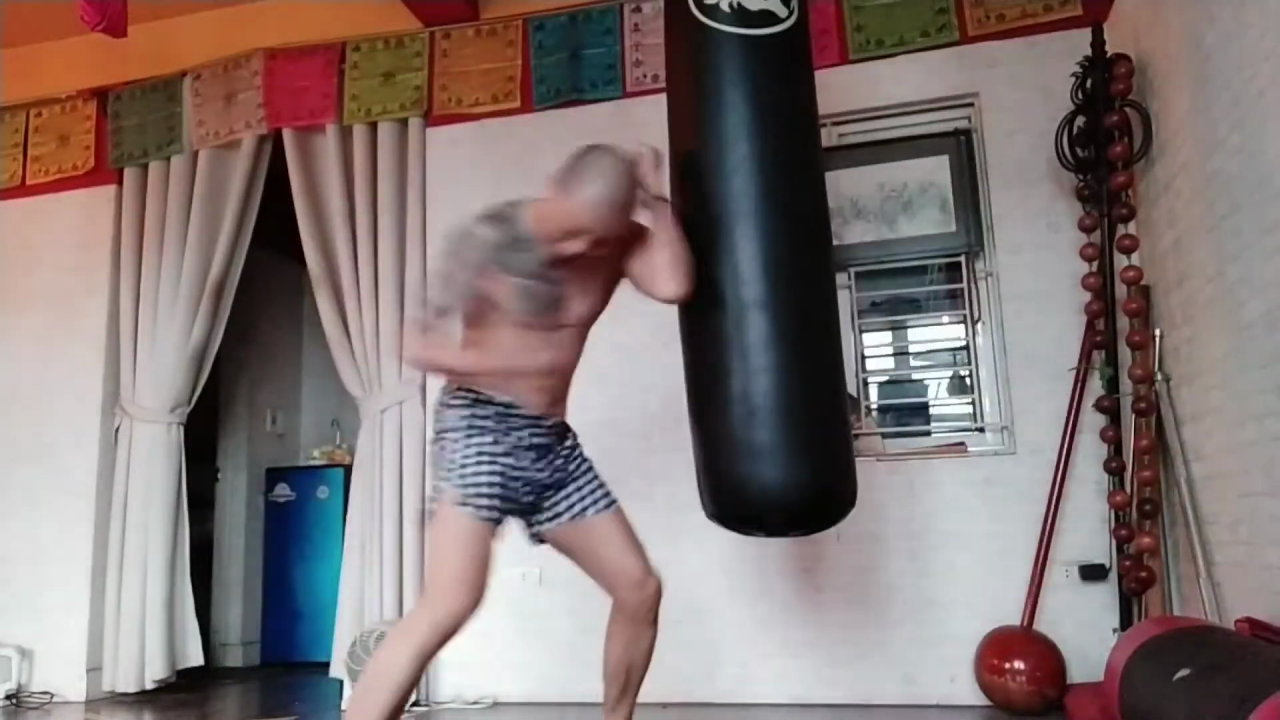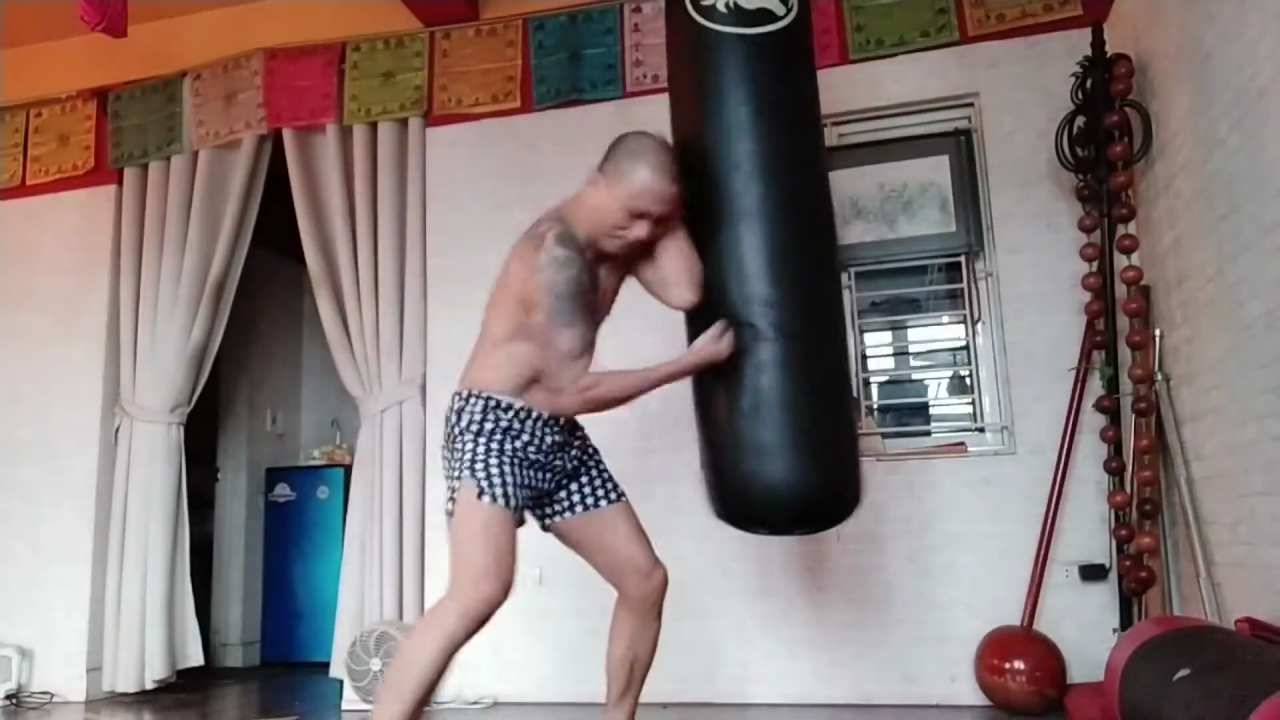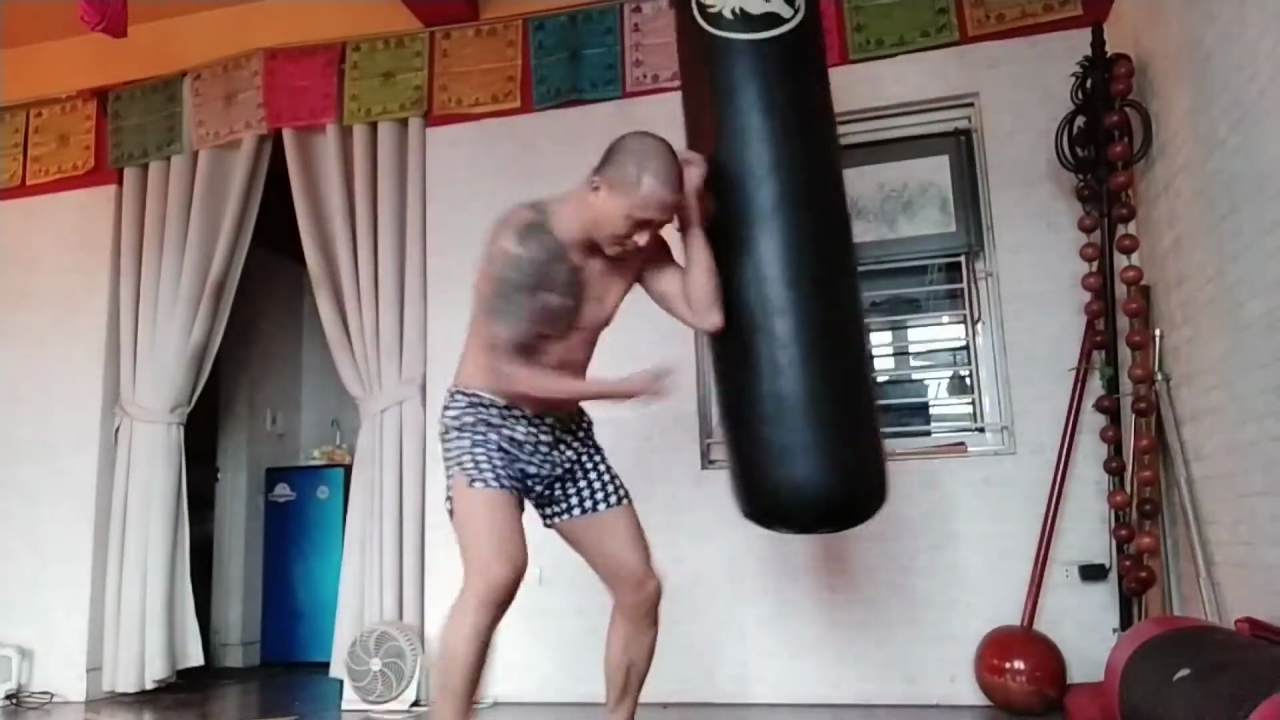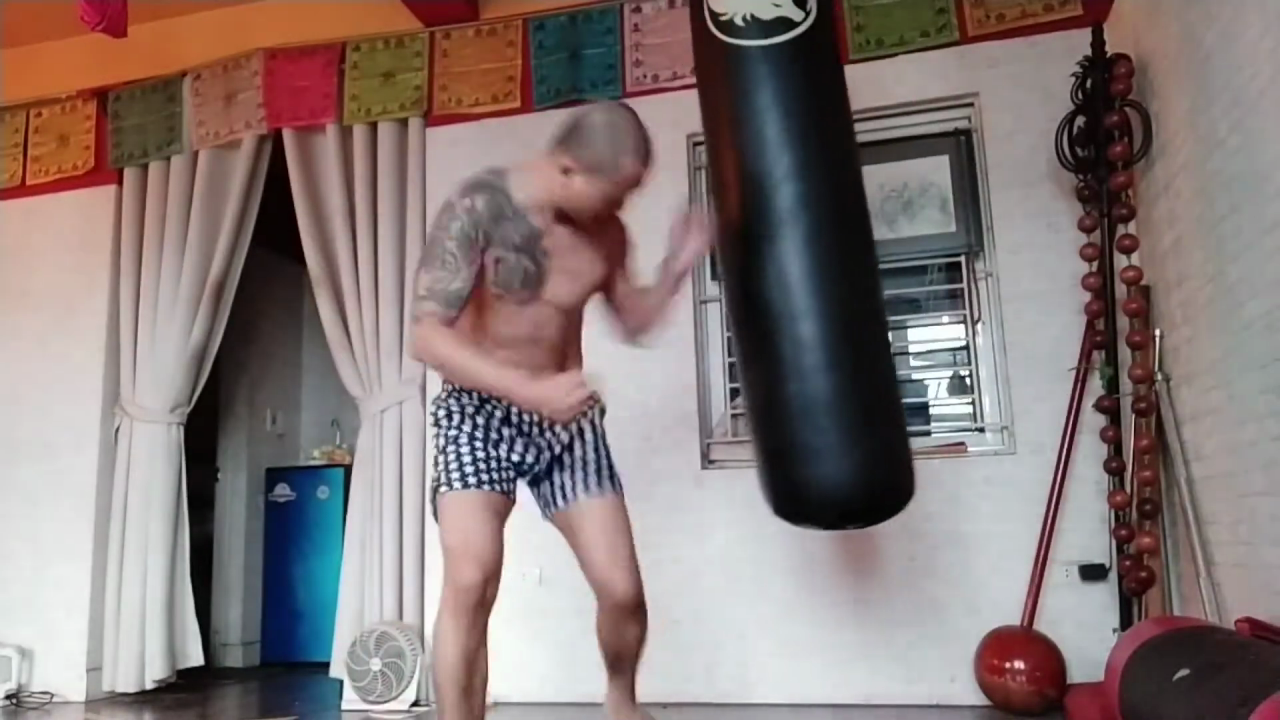
dt=0.1s
person 1, frame 1
left shoulder: (622, 242)
right shoulder: (491, 235)
left elbow: (676, 286)
right elbow: (423, 348)
left wrist: (654, 200)
right wrist: (521, 362)
left hip: (550, 443)
right hip: (481, 430)
left knee: (640, 588)
right knee: (449, 604)
person 1, frame 2
left shoulder: (624, 239)
right shoulder: (555, 244)
left elbow: (686, 293)
right elbow: (571, 390)
left wrist: (664, 212)
right wrist: (689, 362)
left hip: (556, 435)
right hip: (494, 425)
left knee: (646, 581)
right knee: (476, 593)
person 1, frame 3
left shoulder: (637, 249)
right shoulder: (525, 237)
left elbow: (709, 316)
right elbow: (501, 371)
left wrist: (691, 215)
right wrist: (616, 385)
left hip: (565, 433)
right hip: (489, 424)
left knee: (641, 589)
right knee: (495, 575)
person 1, frame 4
left shoulder: (604, 229)
right shoulder: (477, 205)
left elbow: (634, 322)
right elbow: (426, 336)
left wrist: (678, 264)
right wrist: (525, 387)
left hip: (564, 417)
right hip: (477, 412)
left knee: (621, 590)
right knee: (470, 579)
